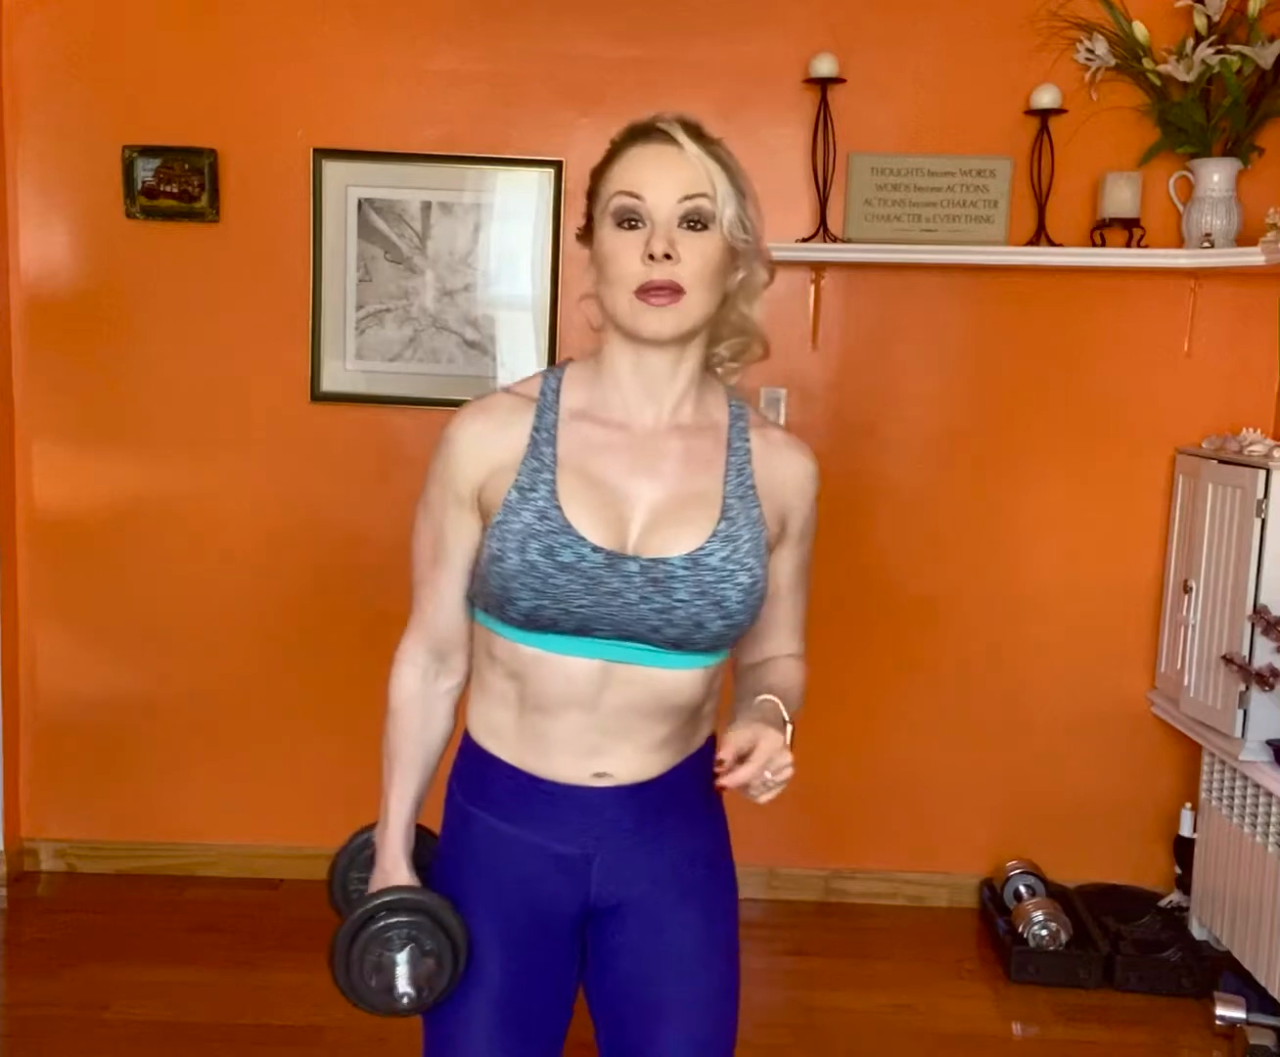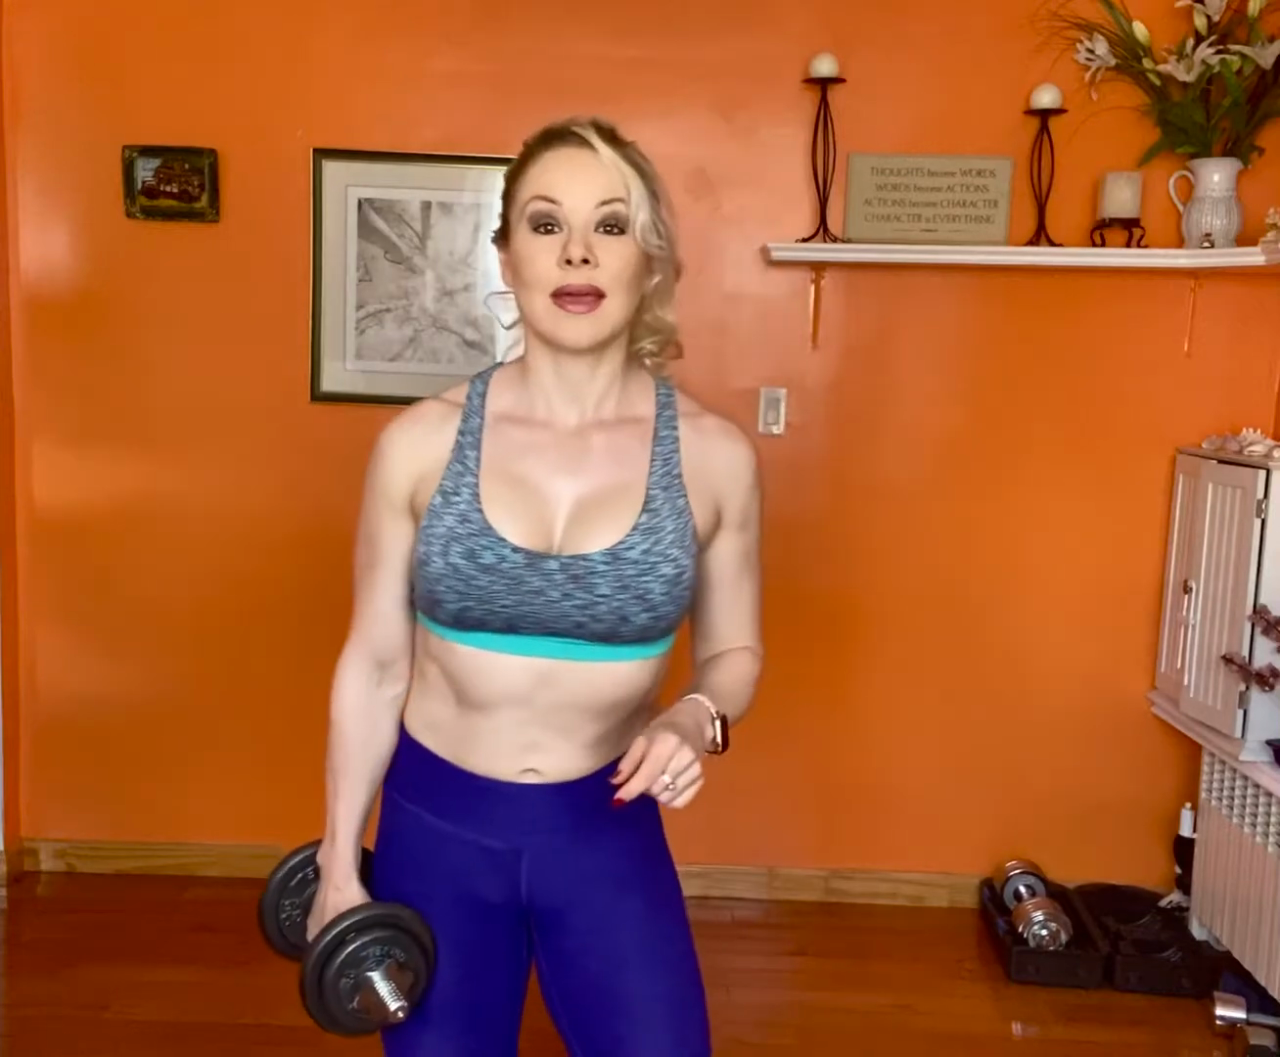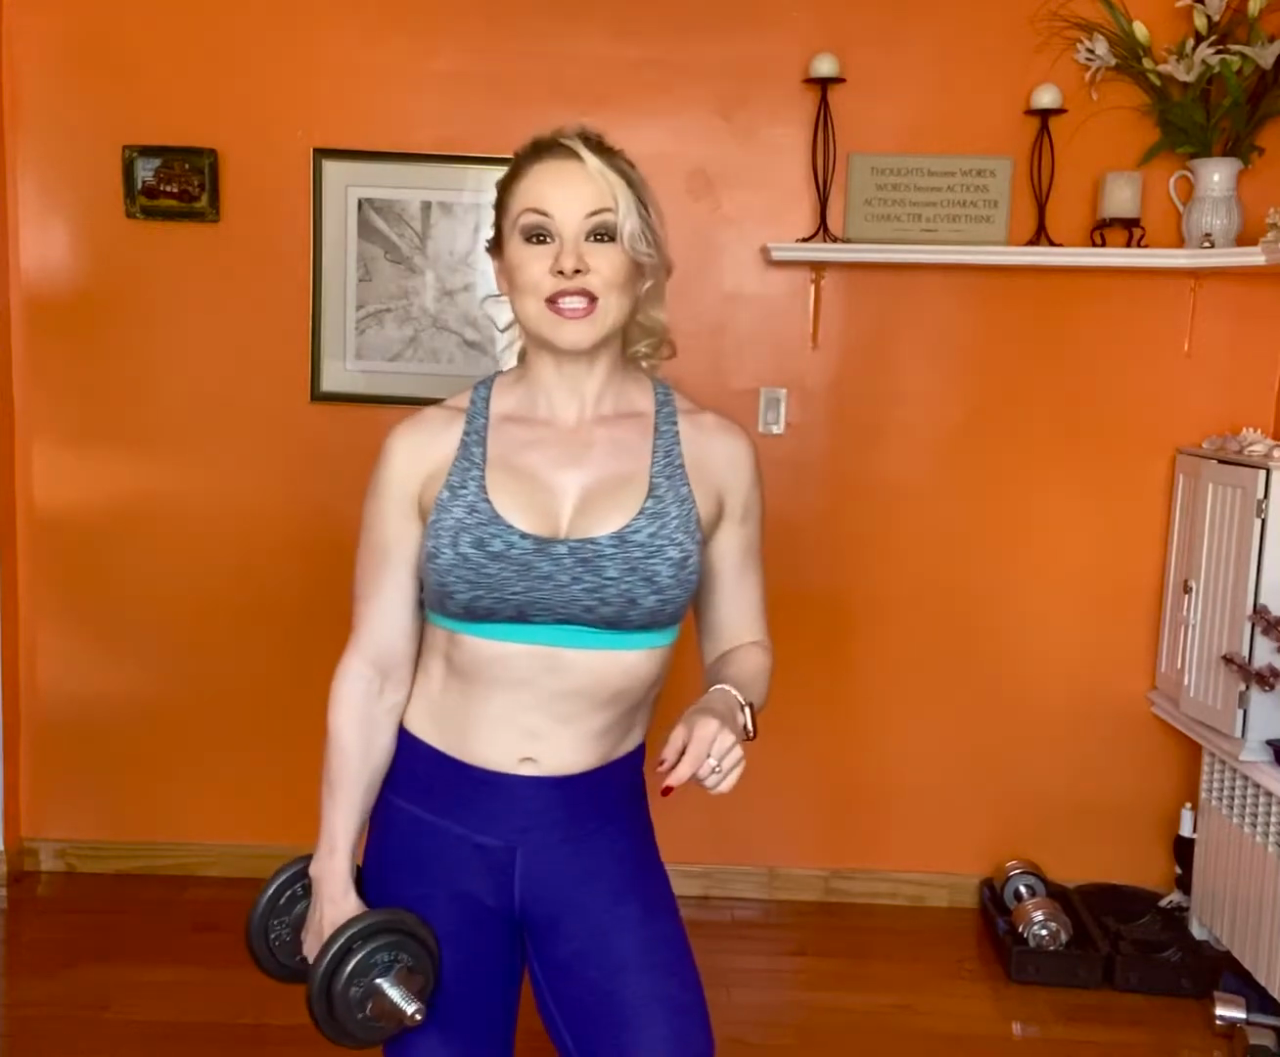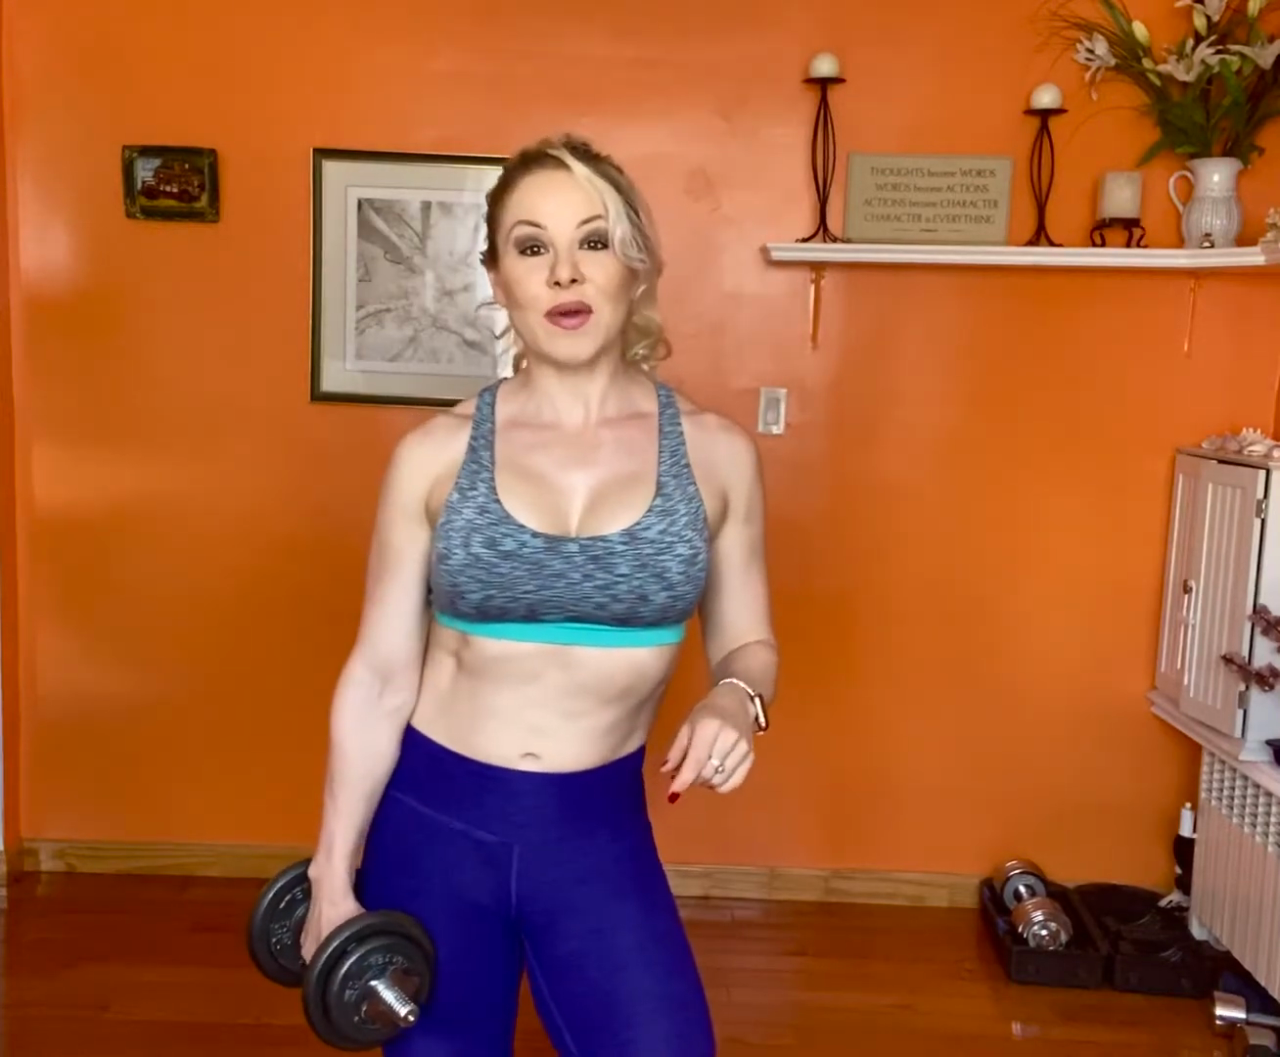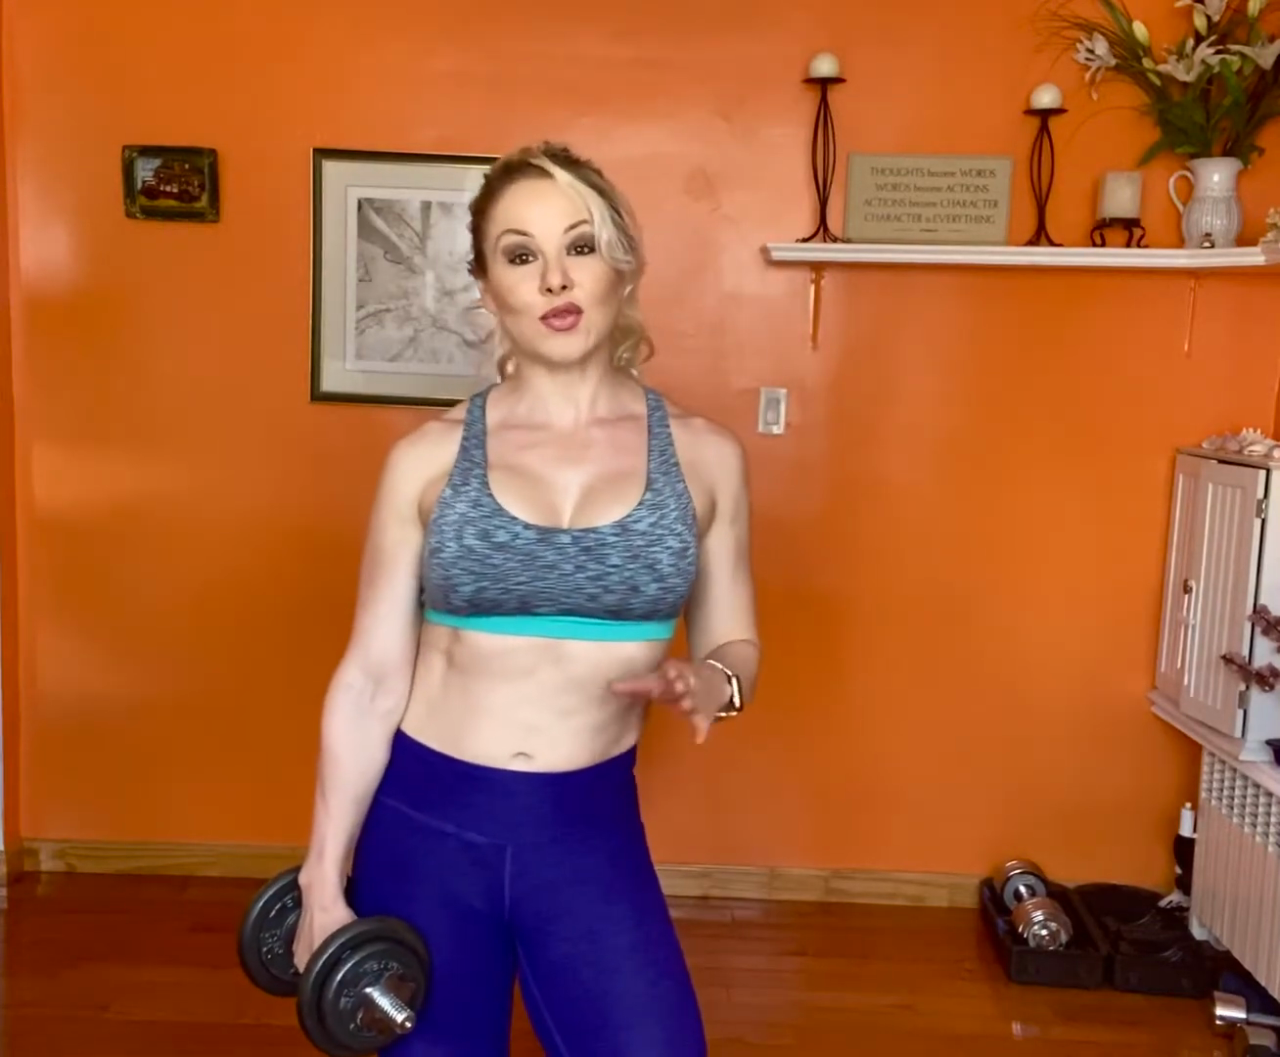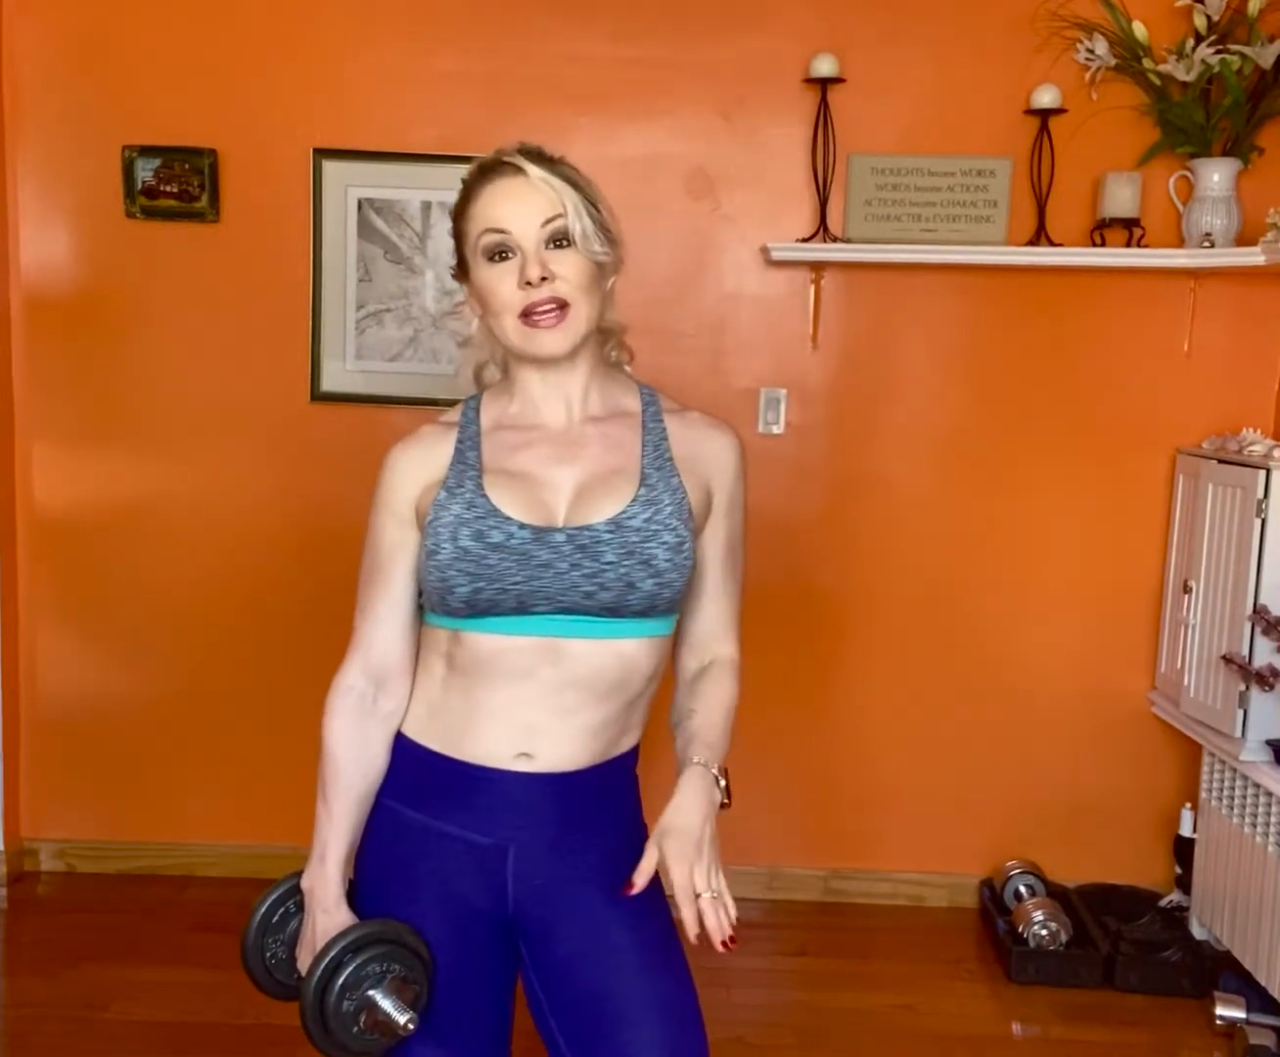
dt=0.5s
person 1, frame 1
left shoulder: (779, 467)
right shoulder: (490, 437)
right elbow: (432, 656)
left wrist: (768, 717)
right wrist: (392, 846)
left hip: (671, 841)
right hip: (499, 832)
person 1, frame 2
left shoulder: (713, 455)
right shoulder: (420, 442)
left elbow: (733, 648)
right elbow: (374, 666)
left wrist: (695, 721)
right wrist: (340, 863)
left hip: (606, 832)
right hip: (437, 829)
person 1, frame 3
left shoulder: (712, 451)
right shoulder: (427, 446)
left elbow: (742, 644)
right elbow: (372, 670)
left wrist: (726, 707)
right wrist: (332, 871)
left hip: (600, 831)
right hip: (431, 823)
person 1, frame 4
left shoulder: (715, 452)
right shoulder: (436, 452)
left elbow: (748, 642)
right elbow: (378, 675)
left wrist: (734, 700)
right wrist: (332, 875)
left hip: (599, 831)
right hip: (432, 821)
person 1, frame 5
left shoulder: (703, 454)
right shoulder: (430, 457)
left elbow: (734, 642)
right elbow: (369, 678)
left wrist: (710, 677)
right wrist: (323, 879)
left hip: (590, 832)
right hip: (422, 824)
person 1, frame 6
left shoulder: (699, 449)
right shoulder: (424, 461)
left elbow: (712, 656)
right elbow: (370, 679)
left wrist: (698, 786)
right wrist: (325, 880)
left hip: (594, 832)
right hip: (426, 826)
